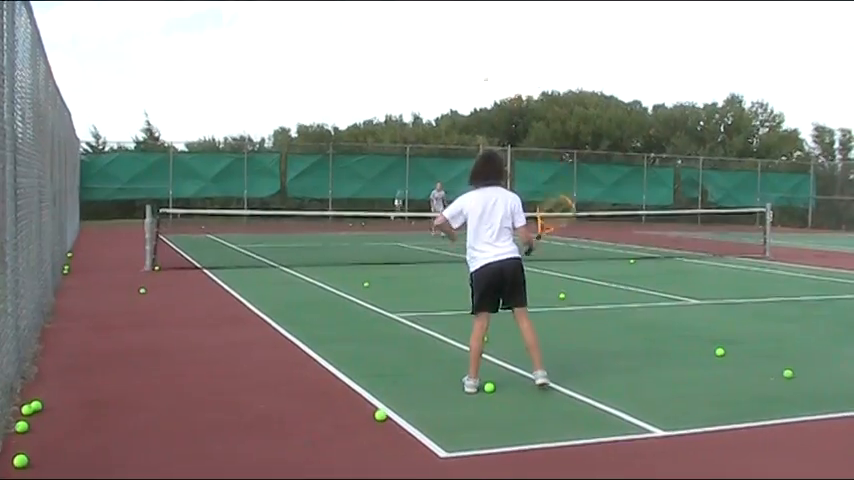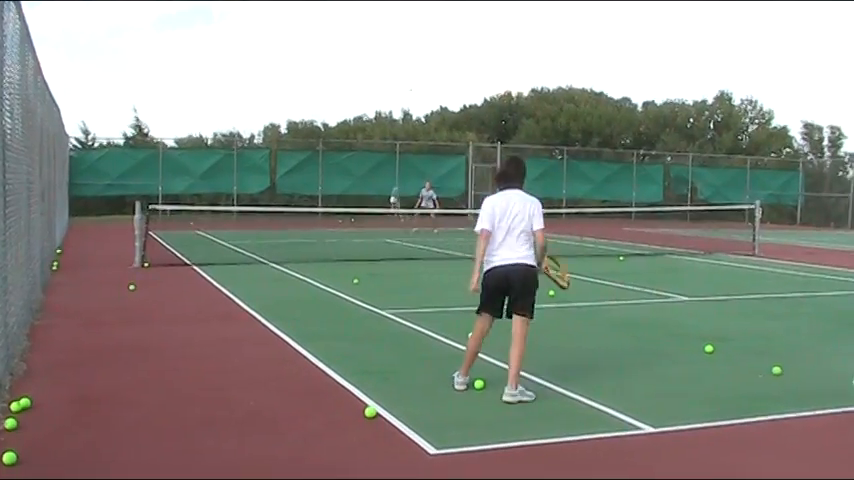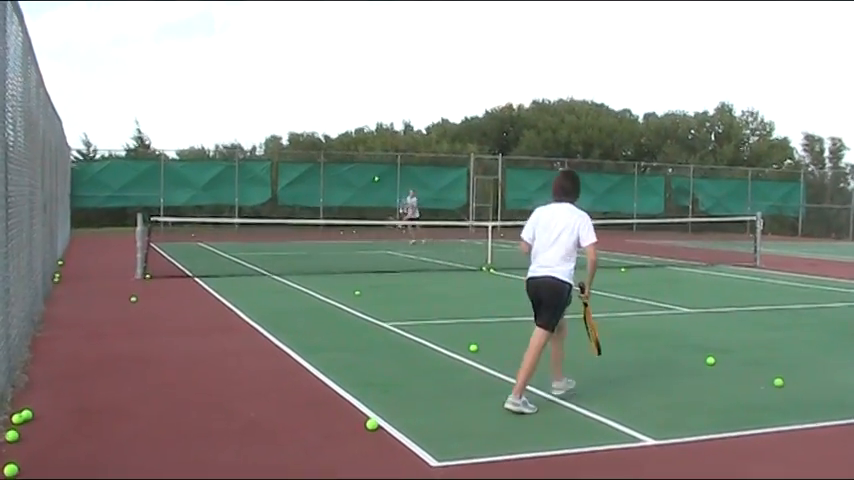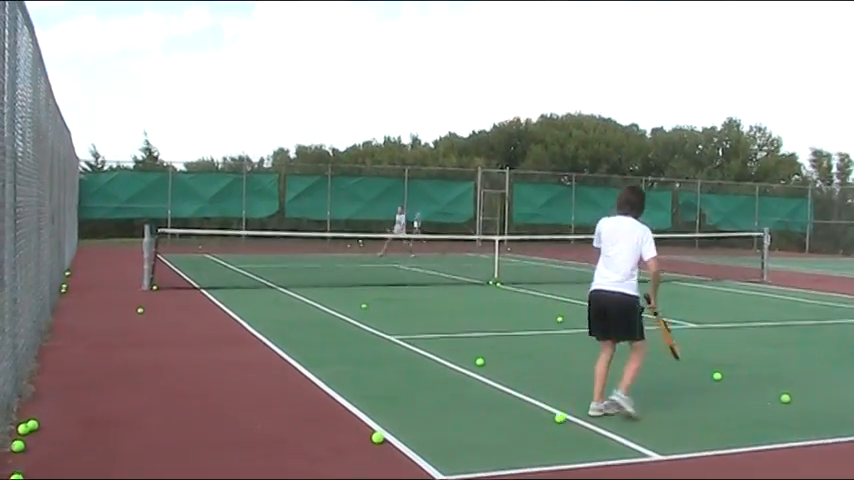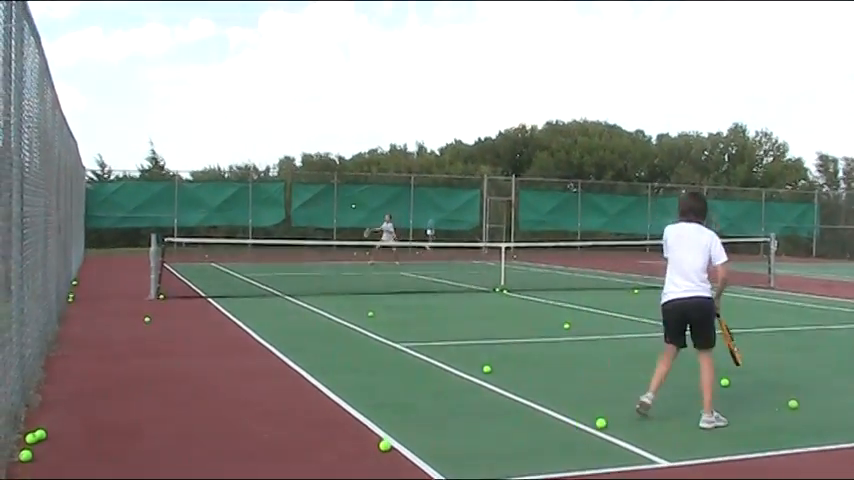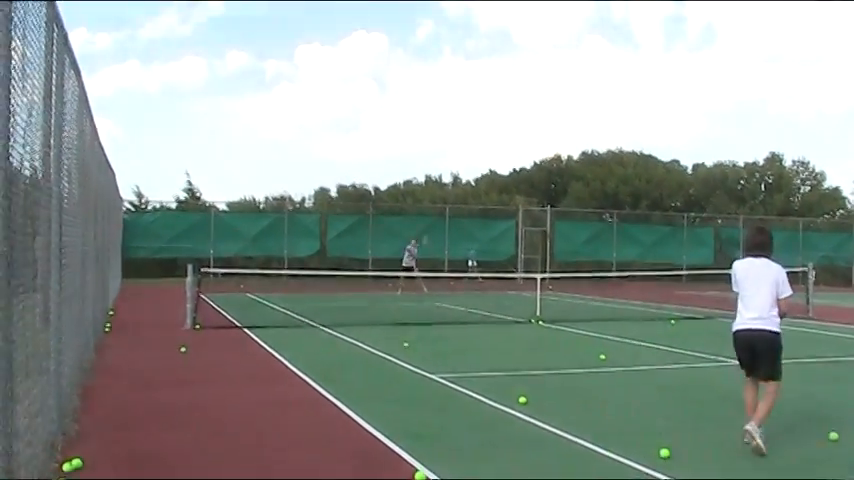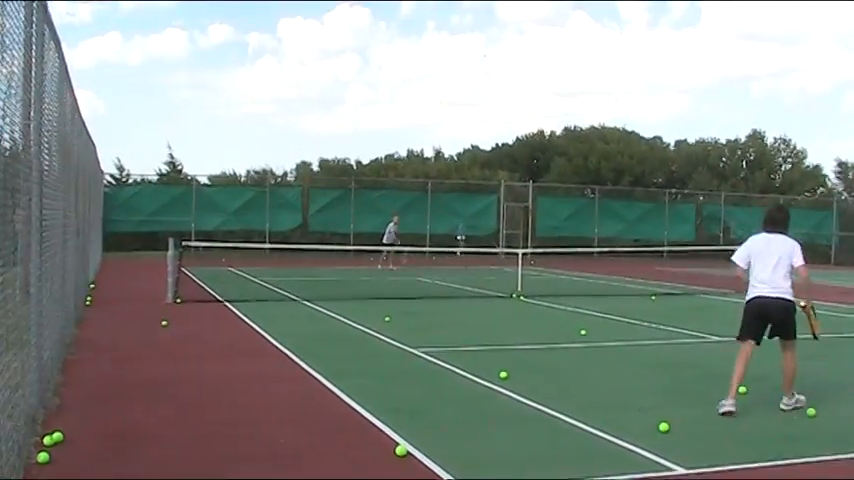
dt=0.4s
person 1, frame 1
left shoulder: (467, 199)
right shoulder: (512, 198)
left elbow: (439, 223)
right elbow: (524, 237)
left wrist: (452, 235)
right wrist: (531, 243)
left hip: (483, 267)
right hip: (511, 263)
left knee: (480, 325)
right knee: (522, 318)
left ankle: (472, 379)
right ankle: (539, 371)
person 1, frame 2
left shoulder: (491, 201)
right shoulder: (532, 203)
left elbow: (483, 237)
right elbow: (541, 242)
left wrist: (476, 272)
right wrist: (538, 266)
left hip: (495, 269)
right hip: (523, 268)
left knee: (482, 325)
right knee: (519, 331)
left ankle: (462, 376)
right ankle: (512, 388)
person 1, frame 3
left shoulder: (540, 212)
right shoulder: (581, 217)
left elbow: (525, 248)
right elbow: (592, 256)
right wrist: (589, 285)
left hip: (534, 279)
right hip: (558, 282)
left knee: (558, 328)
right knee: (539, 340)
left ankle: (558, 381)
right ankle: (516, 396)
person 1, frame 4
left shoulder: (603, 223)
right shoulder: (642, 231)
right elbow: (653, 269)
right wrist: (653, 295)
left hip: (598, 292)
right hip: (624, 296)
left knee: (606, 349)
right knee: (638, 351)
left ankle: (598, 402)
right ankle: (622, 392)
person 1, frame 5
left shoulder: (670, 231)
right shoulder: (710, 236)
right elbow: (722, 275)
right wrist: (717, 299)
left hip: (672, 300)
right hip: (700, 301)
left knee: (670, 352)
right knee: (706, 358)
left ankle: (649, 395)
right ankle: (708, 414)
person 1, frame 6
left shoulder: (737, 266)
right shoulder: (777, 270)
right elbow: (784, 308)
left hip: (741, 331)
right hip: (768, 333)
left knee: (751, 381)
right knee: (771, 388)
left ankle: (752, 428)
right ankle: (754, 425)
person 1, frame 7
left shoulder: (752, 241)
right shoulder: (792, 245)
left elbow: (740, 272)
right elbow: (803, 275)
right wrist: (806, 299)
left hip: (756, 300)
right hip: (783, 302)
left knee: (745, 351)
right knee: (788, 349)
left ankle: (730, 400)
right ankle: (788, 397)
